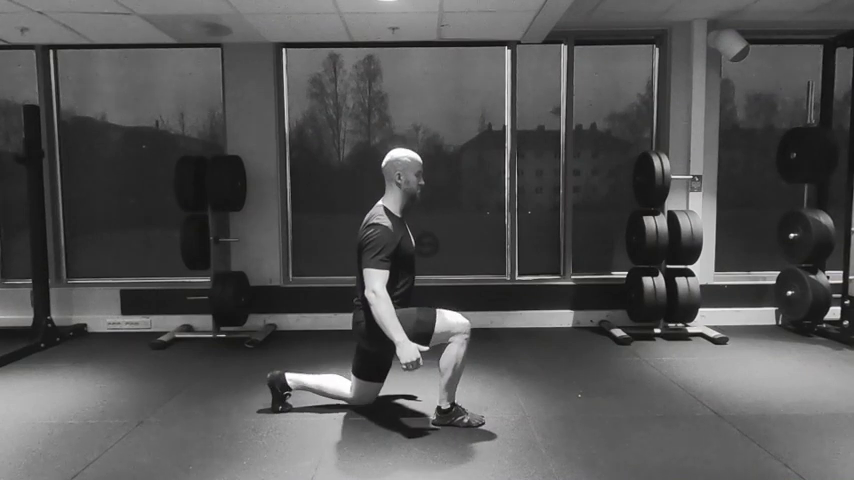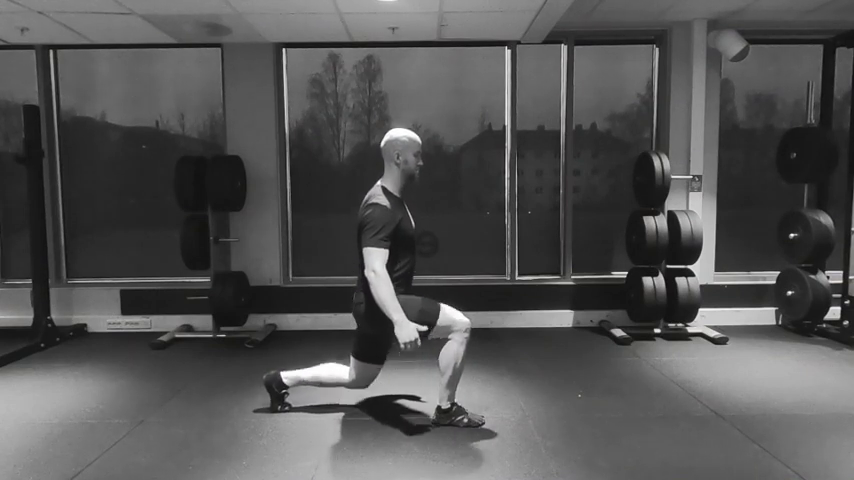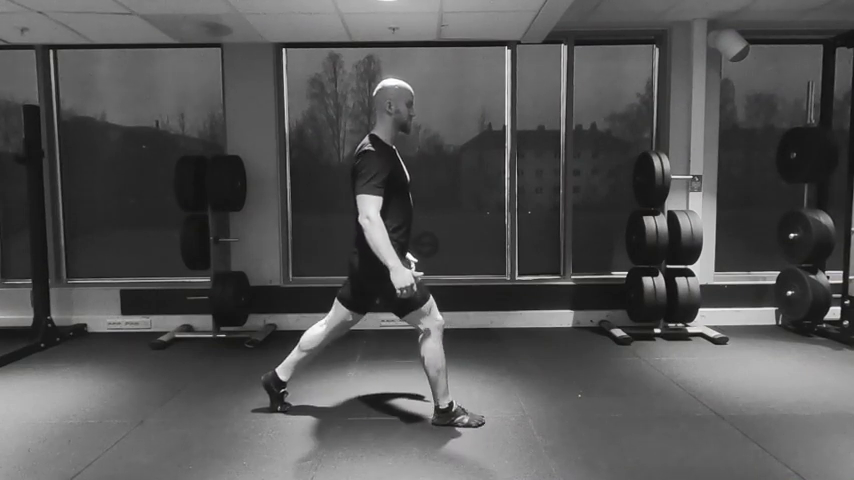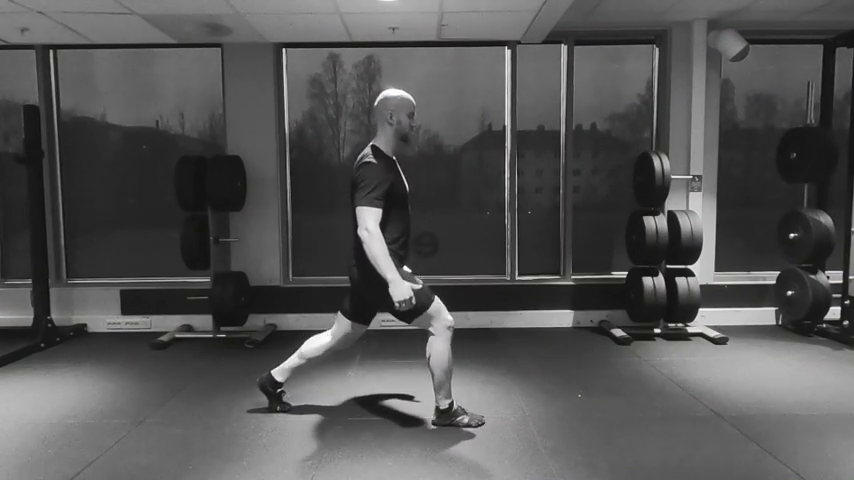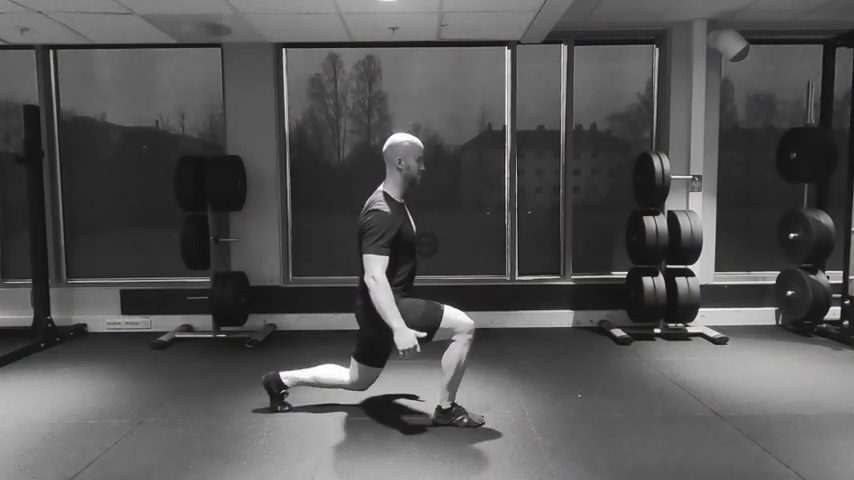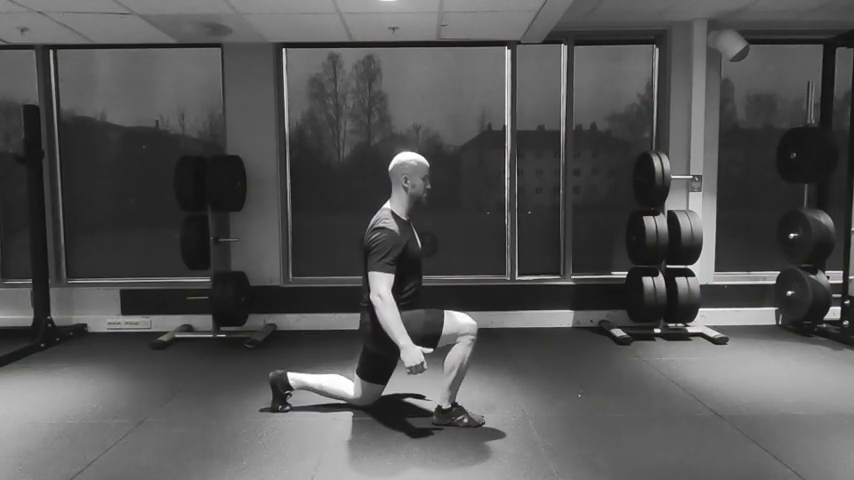
dt=0.7s
person 1, frame 1
left shoulder: (390, 218)
right shoulder: (382, 228)
right elbow: (374, 292)
left wrist: (398, 335)
right wrist: (402, 342)
left hip: (377, 322)
right hip: (380, 322)
left knee: (358, 395)
right knee: (460, 328)
left ankle: (284, 381)
right ankle: (446, 410)
person 1, frame 2
left shoulder: (390, 199)
right shoulder: (381, 208)
right elbow: (374, 272)
left wrist: (399, 313)
right wrist: (400, 321)
left hip: (377, 306)
right hip: (384, 305)
left knee: (357, 378)
right knee: (459, 326)
left ankle: (281, 380)
right ankle: (446, 410)
person 1, frame 3
left shoulder: (383, 151)
right shoulder: (374, 155)
right elbow: (368, 217)
left wrist: (401, 255)
right wrist: (396, 267)
left hip: (373, 261)
right hip: (379, 263)
left knee: (335, 323)
right knee: (432, 324)
left ankle: (278, 378)
right ankle: (445, 409)
person 1, frame 4
left shoulder: (384, 160)
right shoulder: (374, 167)
right elbow: (367, 229)
left wrist: (397, 270)
right wrist: (395, 280)
left hip: (373, 270)
right hip: (379, 272)
left knee: (339, 335)
right knee: (443, 324)
left ankle: (274, 379)
right ankle: (445, 409)
person 1, frame 5
left shoulder: (392, 202)
right shoulder: (382, 213)
right elbow: (374, 277)
left wrist: (396, 322)
right wrist: (399, 329)
left hip: (383, 308)
right hip: (385, 309)
left knee: (356, 380)
right knee: (464, 327)
left ankle: (280, 380)
right ankle: (446, 410)
person 1, frame 6
left shoulder: (398, 220)
right shoulder: (388, 232)
right elbow: (379, 295)
right wrist: (406, 345)
left hip: (388, 323)
right hip: (388, 324)
left knee: (360, 395)
right knee: (467, 328)
left ankle: (286, 380)
right ankle: (446, 409)
